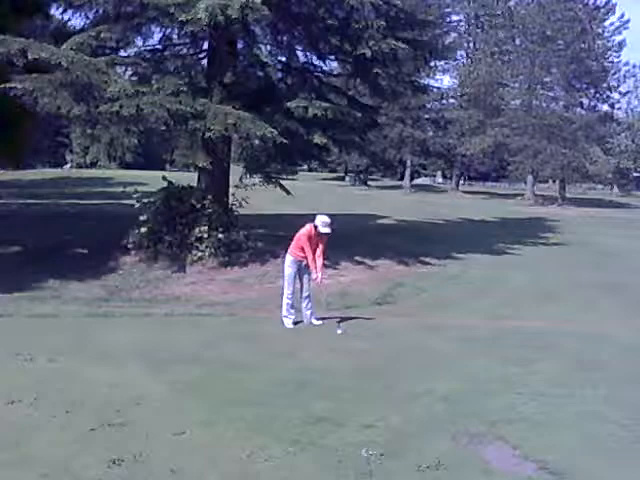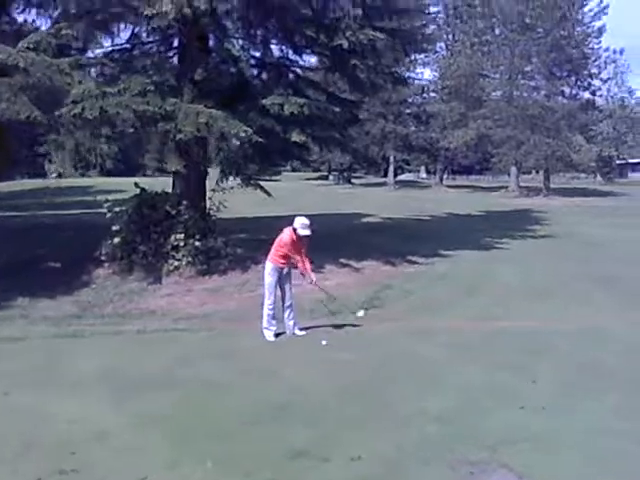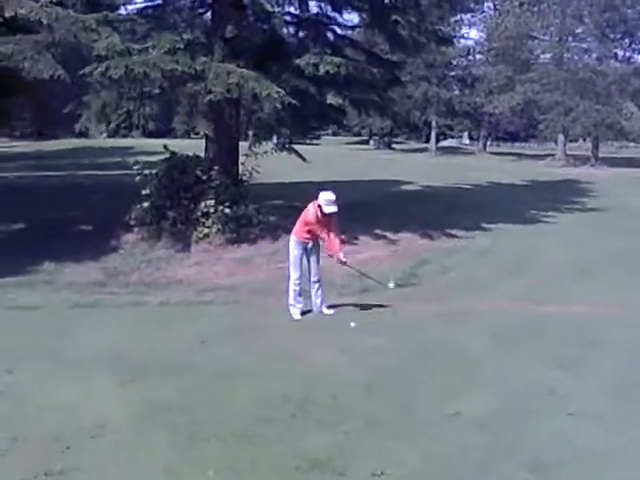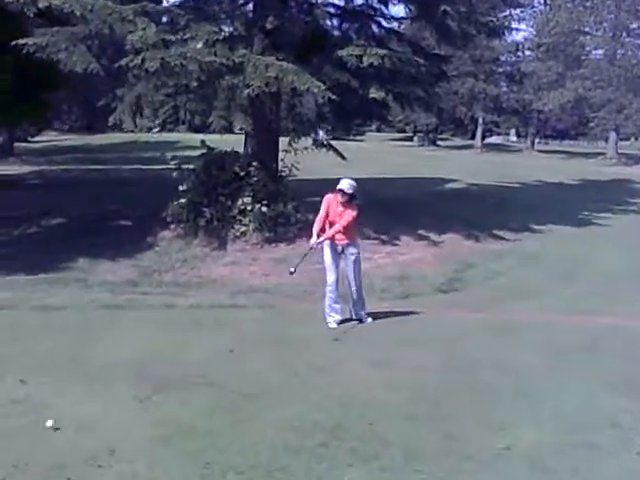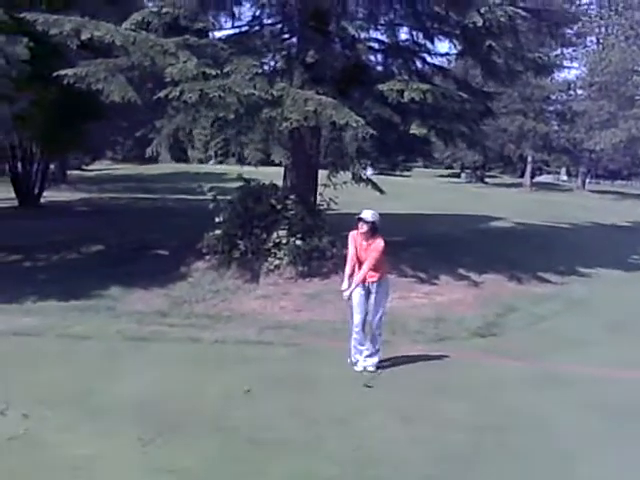
dt=0.5s
person 1, frame 1
left shoulder: (323, 236)
right shoulder: (305, 232)
left elbow: (319, 254)
right elbow: (309, 253)
left wrist: (319, 272)
right wrist: (313, 272)
left hip: (305, 262)
right hip: (293, 259)
left knee: (306, 290)
right knee: (289, 290)
left ankle: (309, 317)
right ankle: (287, 318)
person 1, frame 2
left shoulder: (302, 238)
right shoulder: (286, 238)
left elbow: (303, 257)
right elbow: (297, 259)
left wrist: (311, 273)
right wrist: (307, 275)
left hip: (285, 268)
right hip: (273, 267)
left knee: (288, 299)
right knee: (270, 300)
left ankle: (291, 327)
right ankle: (268, 330)
person 1, frame 3
left shoulder: (330, 213)
right shoulder: (311, 215)
left elbow: (333, 233)
right elbow: (323, 236)
left wrist: (340, 252)
right wrist: (335, 254)
left hip: (312, 242)
right hip: (298, 241)
left knee: (315, 275)
right knee: (296, 275)
left ankle: (319, 305)
right ankle: (295, 308)
person 1, frame 4
left shoulder: (353, 210)
right shoulder: (328, 199)
left elbow: (338, 228)
right elbow: (320, 218)
left wrist: (321, 240)
right wrist: (314, 235)
left hip: (350, 245)
right hip: (331, 243)
left knee: (355, 280)
right knee: (332, 281)
left ankle: (359, 313)
right ankle: (332, 316)
person 1, frame 5
left shoulder: (379, 244)
right shoulder: (353, 235)
left elbow: (367, 267)
right elbow: (351, 258)
left wrist: (352, 288)
right wrist: (346, 280)
left hip: (378, 283)
right hip: (360, 282)
left knee: (375, 322)
right knee: (358, 321)
